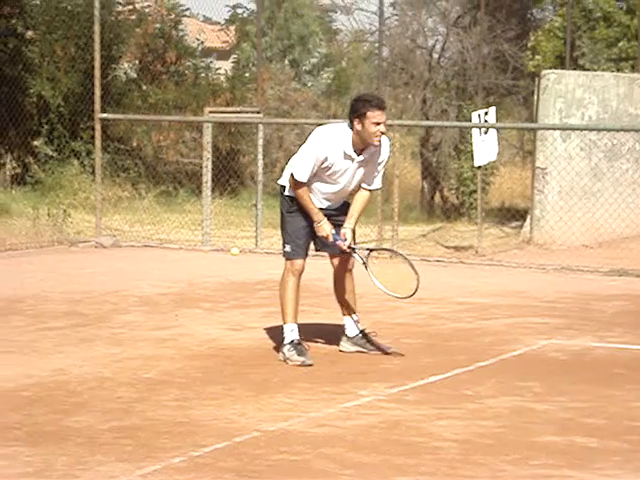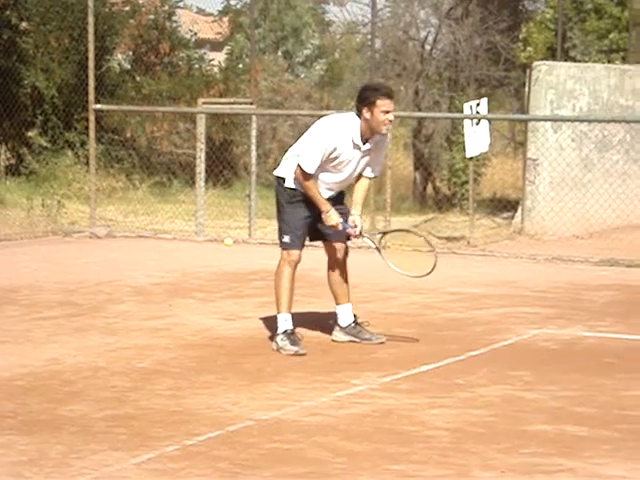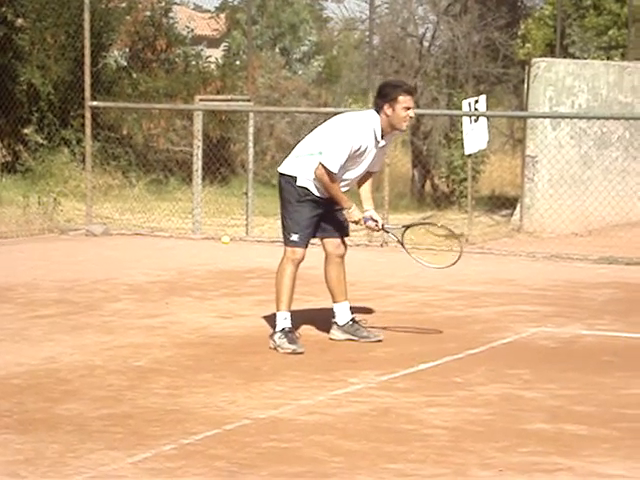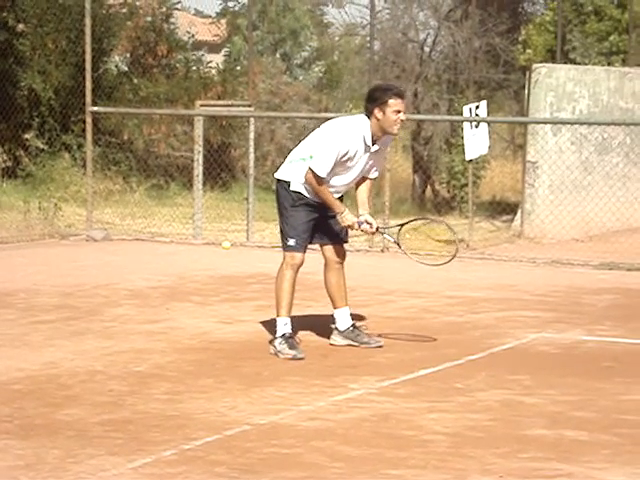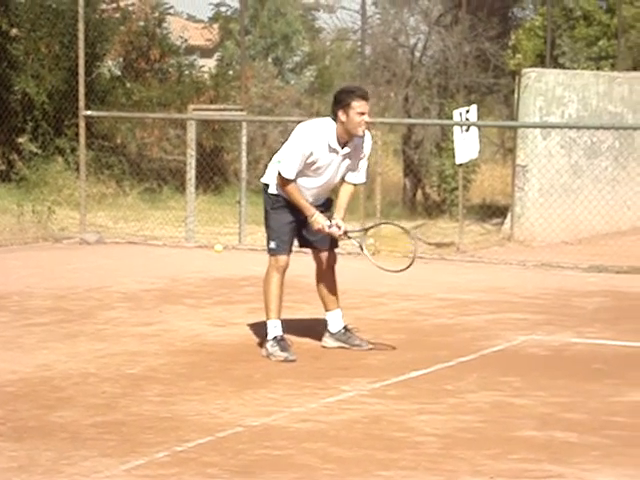
dt=0.4s
person 1, frame 1
left shoulder: (381, 147)
right shoulder: (325, 140)
left elbow: (366, 188)
right elbow: (297, 182)
left wrist: (349, 225)
right wrist: (318, 220)
left hip: (336, 202)
right hip: (298, 197)
left knee: (344, 264)
right knee: (295, 265)
left ankle: (352, 334)
right ankle: (290, 340)
person 1, frame 2
left shoulder: (380, 138)
right shoulder: (332, 131)
left elbow: (365, 175)
right elbow: (303, 175)
left wrist: (355, 213)
right wrist: (326, 210)
left hip: (330, 191)
right hip: (295, 186)
left knee: (339, 252)
right knee: (291, 255)
left ankle: (345, 323)
right ankle: (284, 330)
person 1, frame 3
left shoulder: (385, 133)
right shoulder: (355, 129)
left elbow: (366, 171)
right elbow: (322, 172)
left wrist: (368, 207)
right wrist: (348, 207)
left hip: (328, 188)
right hip: (300, 181)
left knee: (337, 250)
right knee: (294, 252)
left ankle: (343, 321)
right ankle: (282, 329)
person 1, frame 4
left shoulder: (384, 140)
right shoulder: (343, 133)
left elbow: (366, 176)
right elbow: (313, 178)
left wrist: (364, 212)
right wrist: (341, 212)
left hip: (329, 193)
right hip: (297, 187)
left knee: (336, 256)
right knee: (293, 258)
left ankle: (343, 327)
right ankle: (283, 335)
person 1, frame 5
left shoulder: (364, 142)
right shoulder: (309, 134)
left elbow: (350, 181)
right elbow: (284, 180)
left wrist: (338, 217)
right wrist: (311, 214)
left hip: (318, 198)
right hip: (282, 193)
left knee: (327, 260)
right knee: (280, 261)
left ankle: (335, 329)
right ankle: (273, 336)
